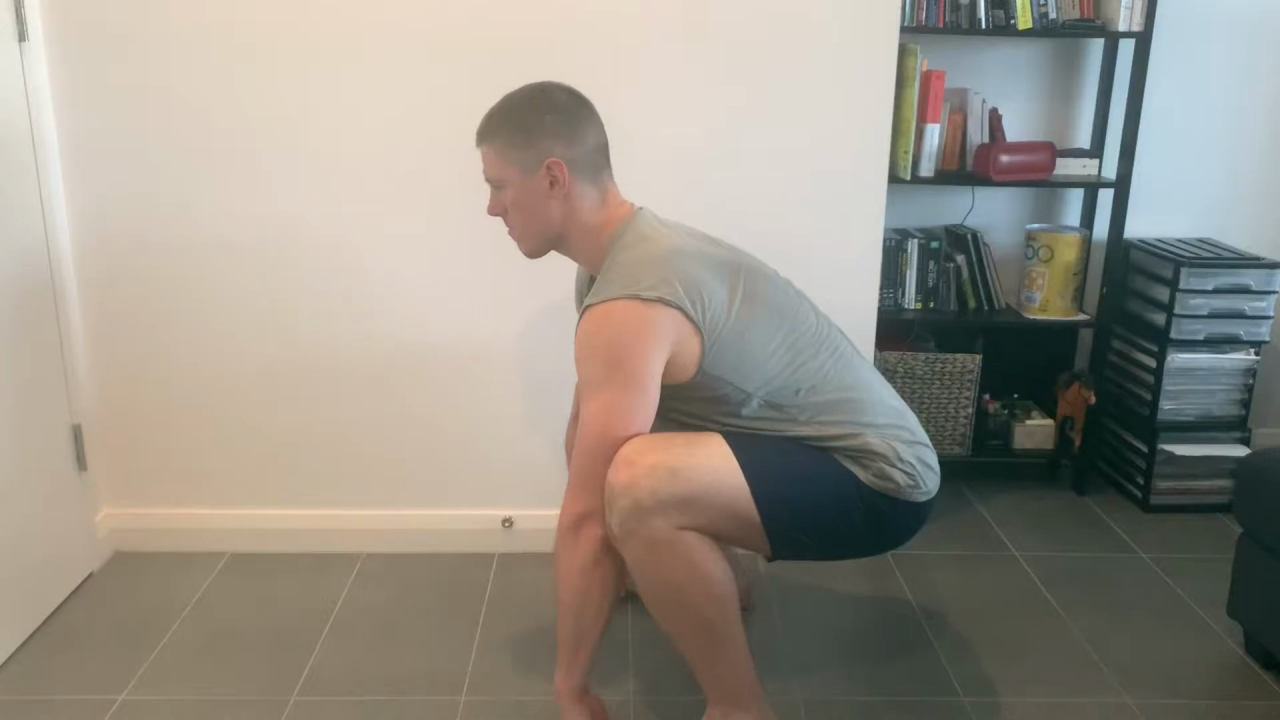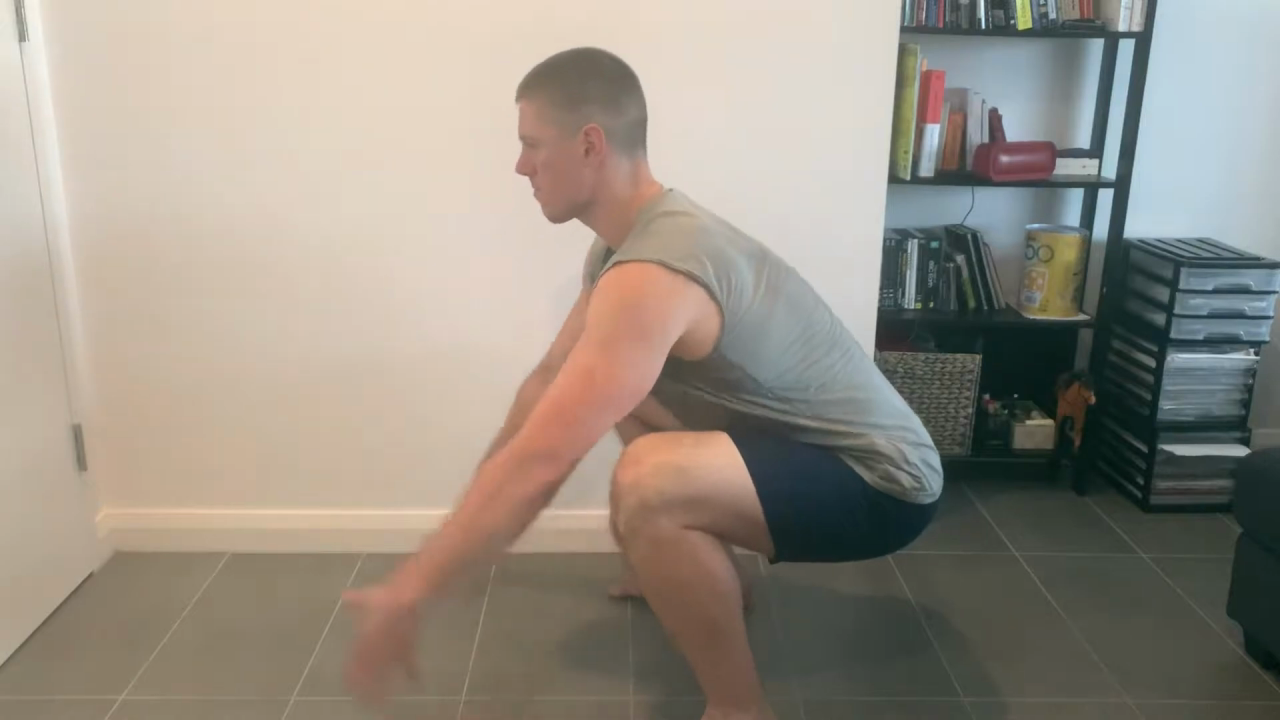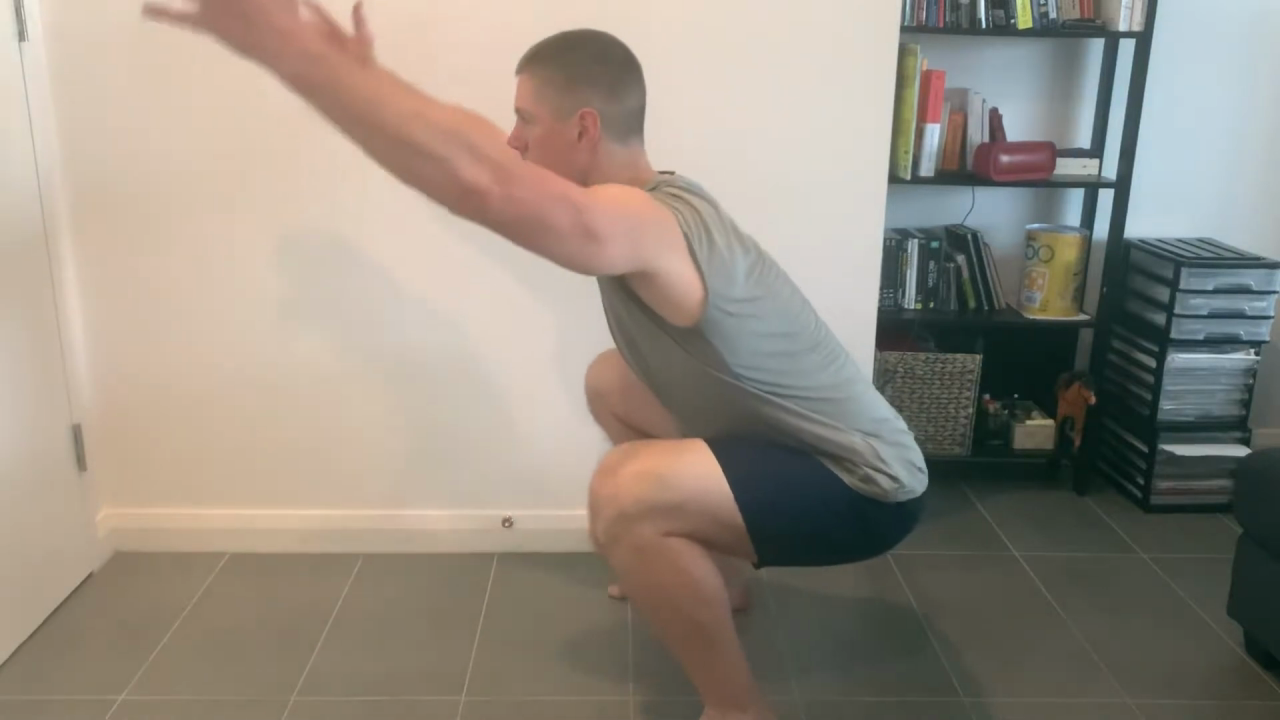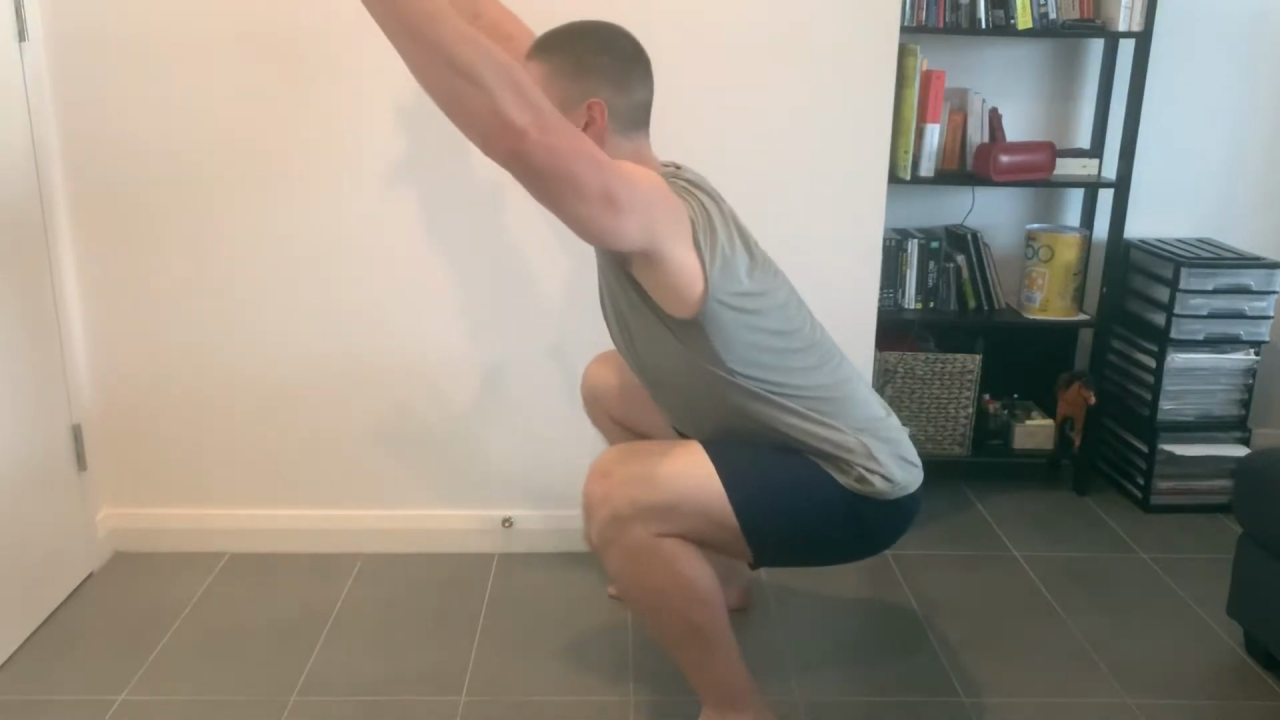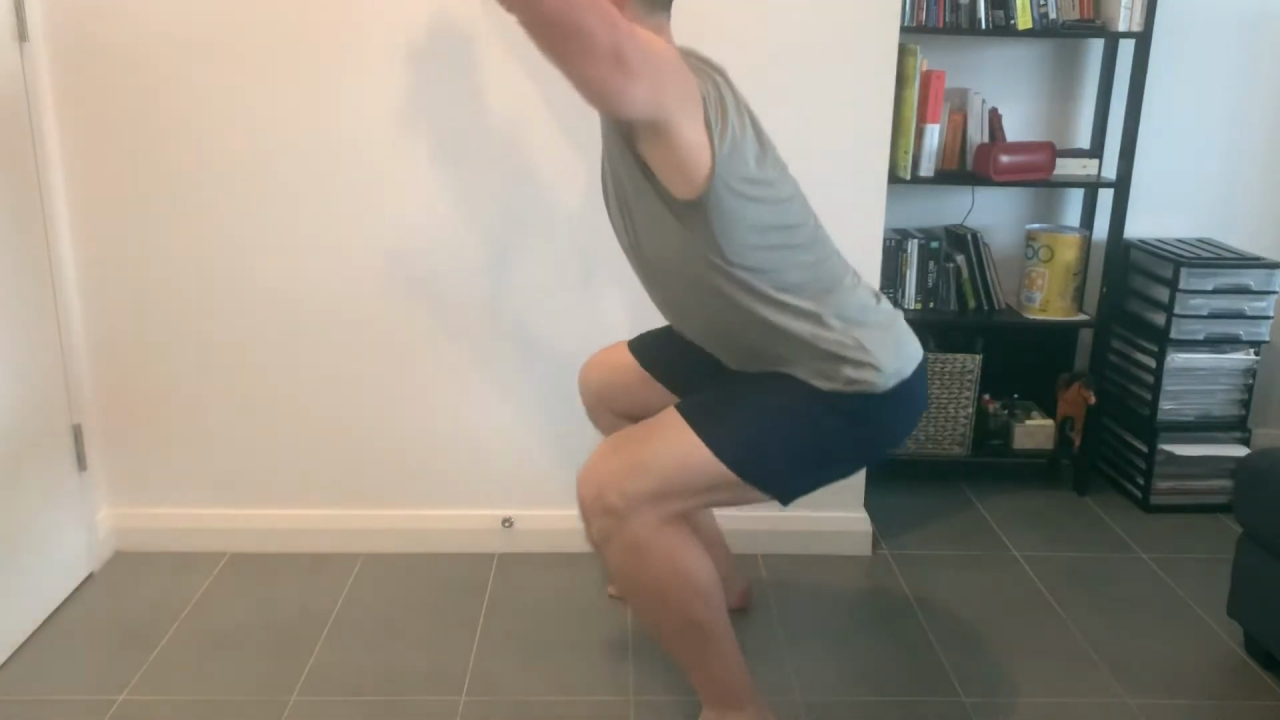
dt=0.4s
person 1, frame 1
left shoulder: (627, 308)
right shoulder: (628, 250)
left elbow: (589, 516)
right elbow: (585, 429)
left hip: (876, 484)
right hip: (833, 444)
left knee: (640, 484)
right ankle: (699, 579)
person 1, frame 2
left shoulder: (651, 276)
right shoulder: (635, 238)
left elbow: (539, 463)
right elbow: (553, 376)
left wrist: (406, 595)
left hip: (878, 486)
right hip: (811, 444)
left knee: (650, 484)
right knee: (619, 400)
right ankle: (692, 573)
person 1, frame 3
left shoulder: (647, 225)
right shoulder: (647, 201)
left elbow: (478, 177)
right elbow: (488, 155)
right wrist: (364, 76)
left hip: (866, 489)
right hip: (819, 447)
left knee: (626, 491)
right knee: (613, 380)
right ankle: (716, 569)
person 1, frame 4
left shoulder: (650, 213)
right shoulder: (650, 191)
left elbow: (514, 126)
right elbow: (521, 60)
left hip: (860, 488)
right hip: (817, 445)
left knee: (618, 495)
right knee: (609, 386)
right ankle: (714, 572)
person 1, frame 5
left shoulder: (654, 83)
right shoulder: (650, 91)
left hip: (856, 390)
right hip: (786, 349)
left knee: (613, 491)
right knee: (608, 384)
right ankle: (714, 578)
